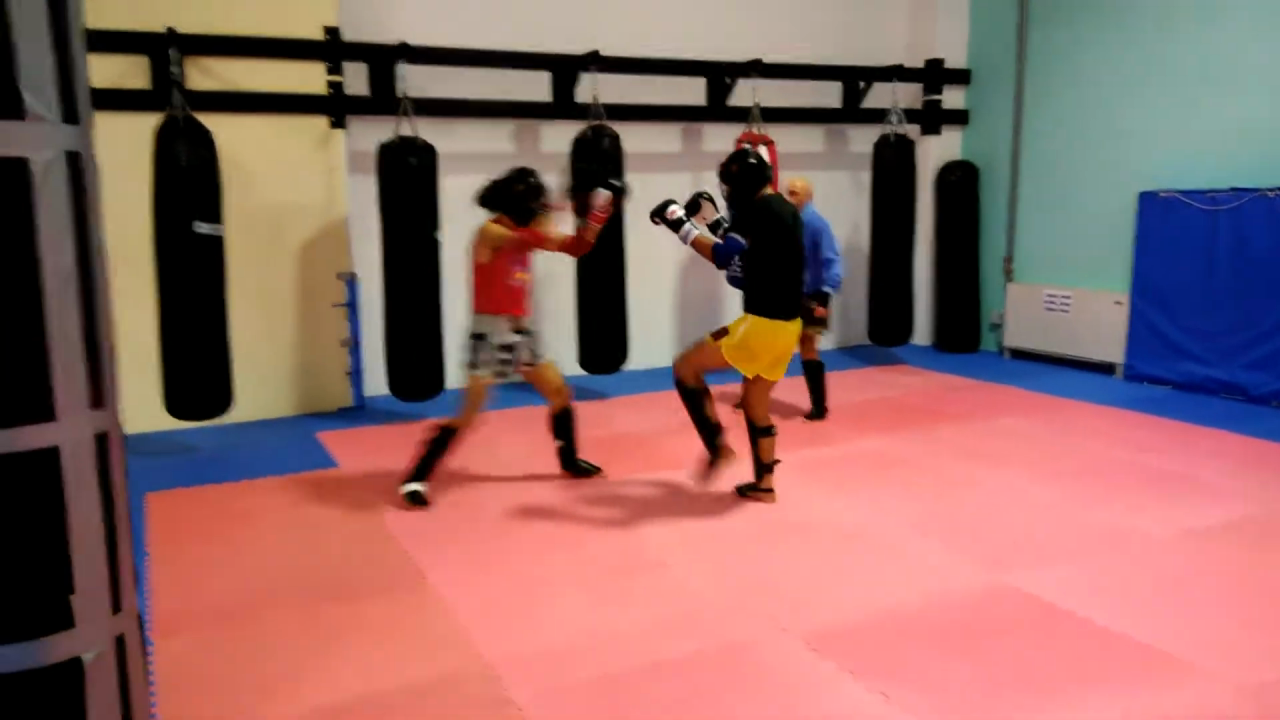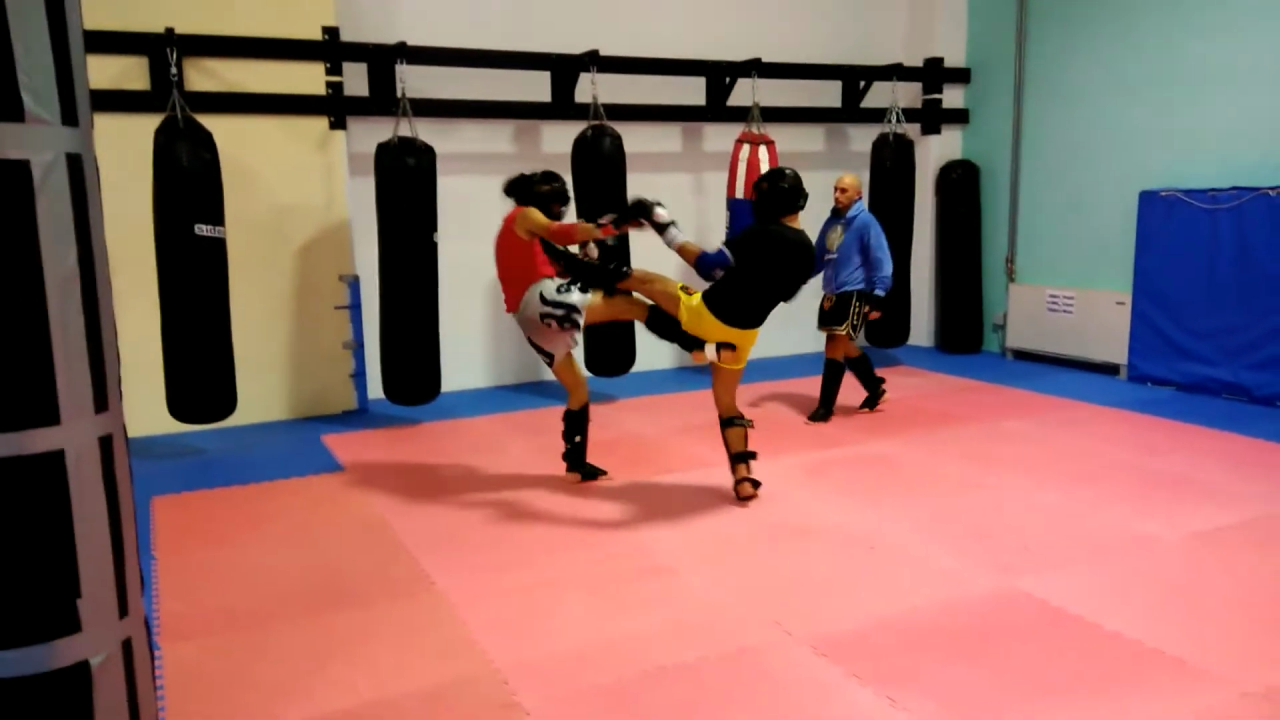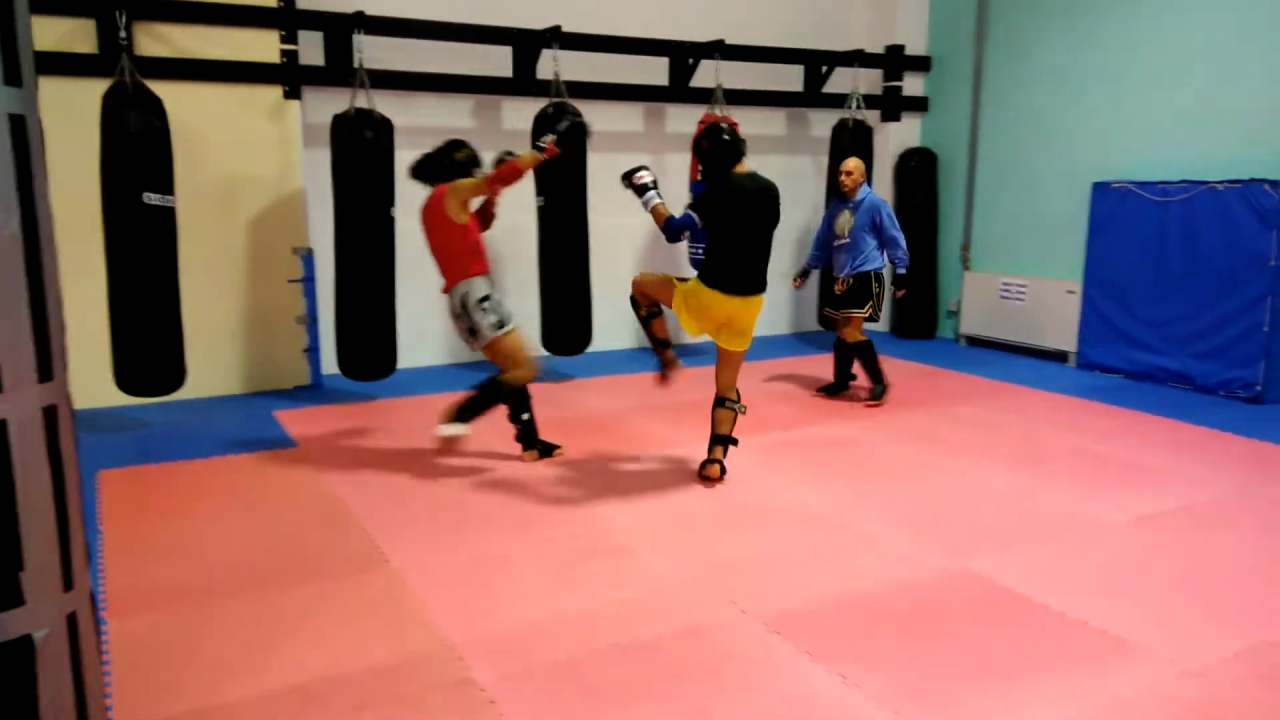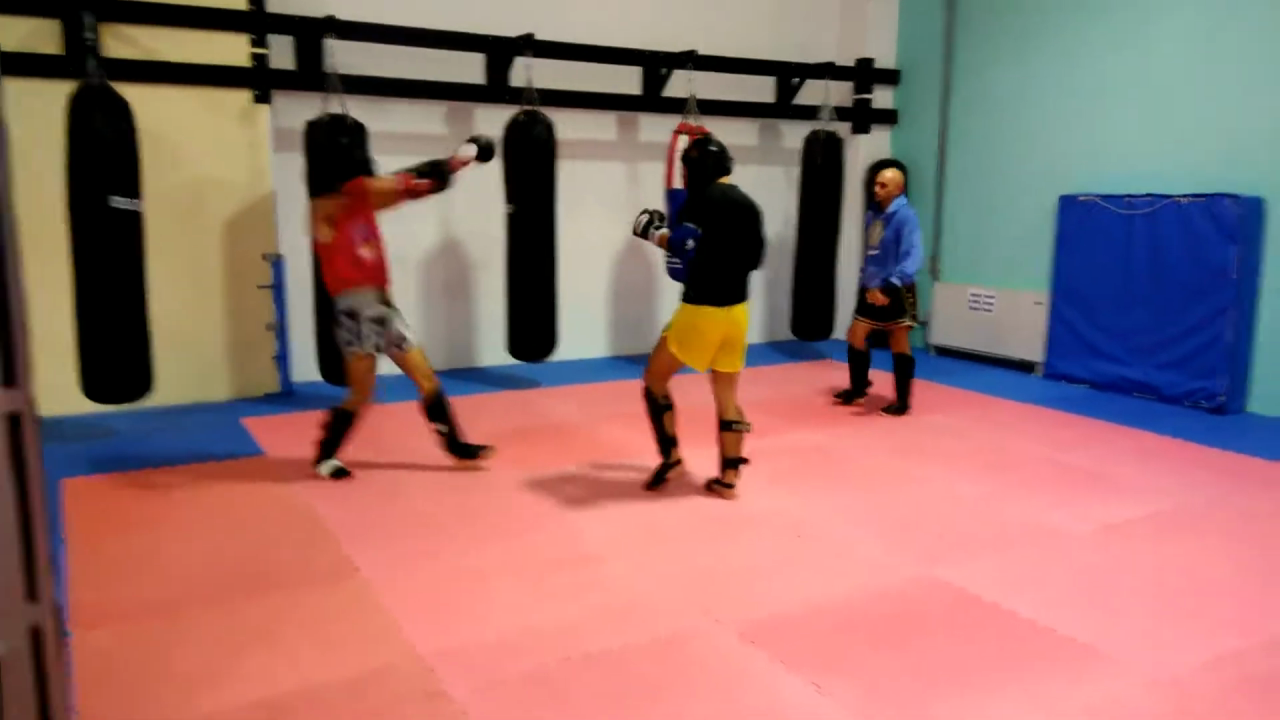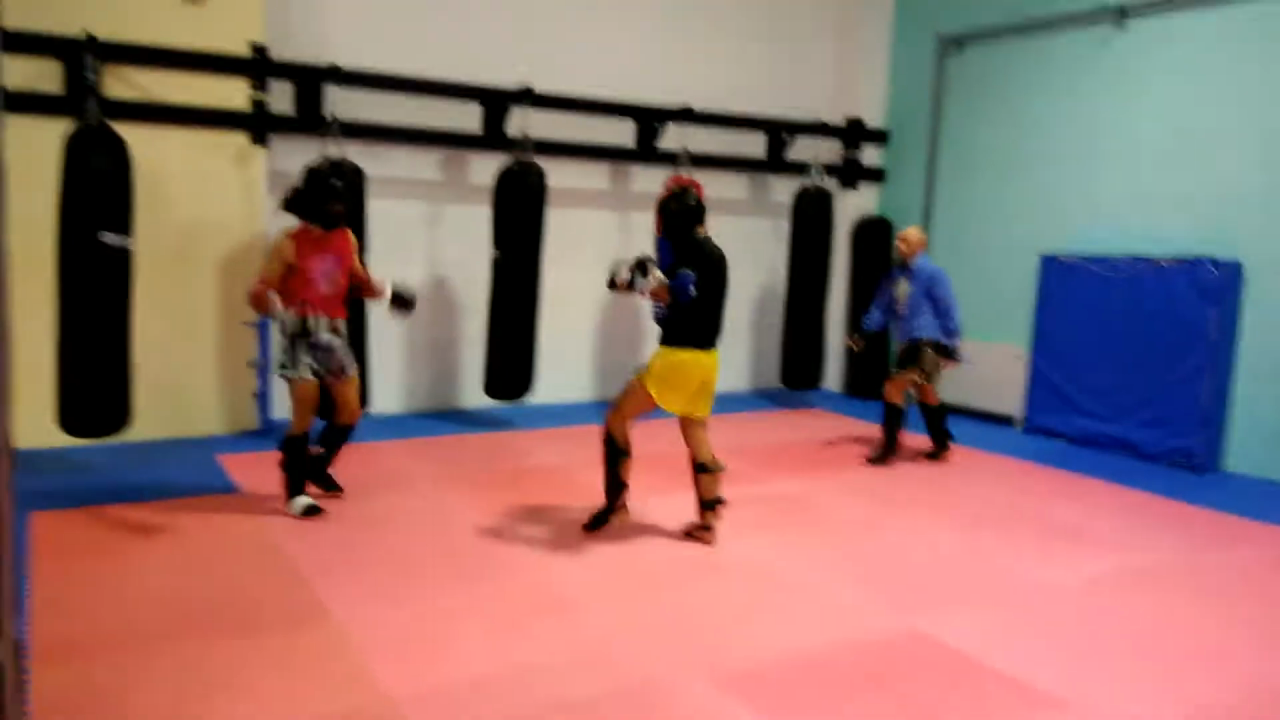
dt=0.4s
person 1, frame 1
left shoulder: (757, 208)
right shoulder: (786, 210)
left elbow: (722, 254)
left wrist: (682, 225)
left hip: (763, 323)
right hip: (787, 323)
left knee: (685, 368)
right knee: (755, 403)
left ankle: (717, 447)
right ankle: (764, 482)
person 1, frame 2
left shoulder: (765, 235)
right shoulder: (805, 248)
left elbow: (709, 267)
left wrist: (666, 229)
left hip: (710, 314)
right hip: (742, 331)
left knee: (640, 279)
right knee: (727, 403)
right ankle: (744, 480)
person 1, frame 3
left shoulder: (719, 190)
right shoulder: (769, 190)
left elbow: (674, 230)
left wrist: (648, 193)
left hip: (710, 294)
right hip: (750, 301)
left knee: (641, 285)
right knee: (727, 383)
left ankle: (666, 356)
right ankle: (714, 460)
person 1, frame 4
left shoulder: (703, 198)
right shoulder: (749, 206)
left elbow: (679, 246)
left wrist: (652, 229)
left hip: (701, 311)
right hip: (736, 312)
left knee: (654, 378)
right knee: (727, 397)
left ankle: (670, 456)
right ankle: (728, 477)
person 1, frame 5
left shoulder: (689, 247)
right shoulder: (714, 253)
left elbow: (681, 296)
left wrist: (640, 282)
right wrist: (655, 276)
left hip: (680, 356)
right hip: (703, 357)
left knee: (617, 418)
right knee: (698, 440)
left ankle: (615, 501)
right ankle: (706, 521)
person 2, frame 1
left shoulder: (523, 232)
right shoulder: (490, 231)
left elbow: (575, 246)
right elbow: (535, 239)
left wrist: (599, 211)
left hip: (518, 331)
right hip: (491, 331)
left knee: (560, 393)
right knee: (467, 414)
left ankle: (570, 461)
right ankle: (416, 479)
person 2, frame 2
left shoulder: (522, 232)
right shoulder: (524, 215)
left elbow: (557, 266)
right elbow: (560, 233)
left wrist: (589, 246)
right wrist: (612, 225)
left hip: (532, 320)
right hip: (545, 300)
left knee: (579, 391)
right knee: (635, 306)
left ankle: (576, 462)
right ankle: (701, 346)
person 2, frame 3
left shoulder: (438, 205)
right shoulder: (454, 191)
left elbow: (480, 223)
right elbow: (504, 175)
left wrist: (493, 193)
right wrist: (551, 144)
left hip: (463, 296)
right hip: (474, 292)
left knee: (513, 369)
right knee: (523, 370)
left ankle: (530, 441)
right ankle: (455, 420)
person 2, frame 4
left shoulder: (365, 205)
right shoulder: (323, 210)
left elbow: (414, 188)
right elbow: (361, 189)
left wrist: (464, 158)
right wrist: (412, 177)
left hip: (382, 305)
right hip: (355, 307)
left knee: (426, 377)
right knee: (361, 396)
left ankle: (455, 444)
right ankle: (325, 456)
person 2, frame 5
left shoulder: (346, 238)
right shoulder: (289, 243)
left elbow: (360, 283)
right elbow: (258, 294)
left wrist: (387, 293)
right wrist: (284, 313)
left hip: (335, 333)
right hip: (302, 333)
left knee: (349, 413)
right knee: (304, 418)
left ankle: (315, 469)
right ankle: (296, 492)
person 3, frame 1
left shoulder: (816, 225)
left elbow: (831, 262)
left wrist: (825, 294)
left hip: (809, 298)
left knee: (807, 351)
left ankle: (819, 405)
person 3, frame 2
left shoulder: (866, 223)
right shoulder: (831, 222)
left elbow: (881, 262)
right elbow: (818, 256)
left wrist: (877, 297)
left hip: (853, 295)
right hip: (831, 295)
left knee: (835, 350)
right knee: (848, 349)
left ankle: (825, 407)
right ankle: (875, 389)
person 3, frame 3
left shoulder: (875, 205)
right shoulder: (836, 207)
left elbow: (894, 240)
right elbow: (823, 242)
left wrist: (901, 272)
right wrist: (807, 269)
left hip: (865, 277)
right hip: (841, 279)
left knee: (851, 332)
right knee: (843, 332)
left ankle: (879, 383)
right ankle: (840, 381)
person 3, frame 4
left shoulder: (906, 217)
right shoulder: (872, 215)
left elbow: (911, 257)
left wrist: (892, 286)
right wrist: (863, 282)
left hip: (895, 292)
right hip: (871, 290)
left knee: (899, 345)
right knee: (855, 336)
left ankle: (902, 400)
right ankle: (858, 388)
person 3, frame 5
left shoulder: (932, 274)
right shoulder: (897, 274)
left elbow: (948, 311)
right elbow: (881, 308)
left wrist: (950, 346)
right wrist: (863, 331)
left hip: (924, 344)
right hip: (909, 344)
left knee: (893, 391)
right knee: (926, 395)
left ankle: (888, 447)
right ankle: (941, 443)
